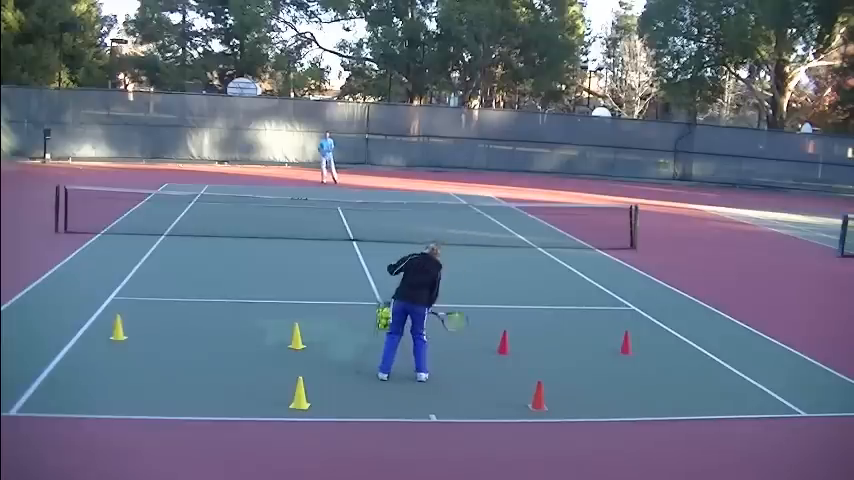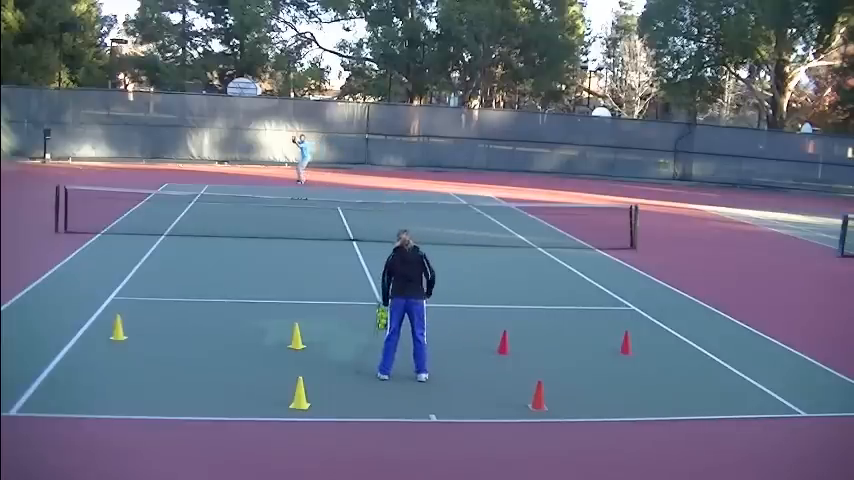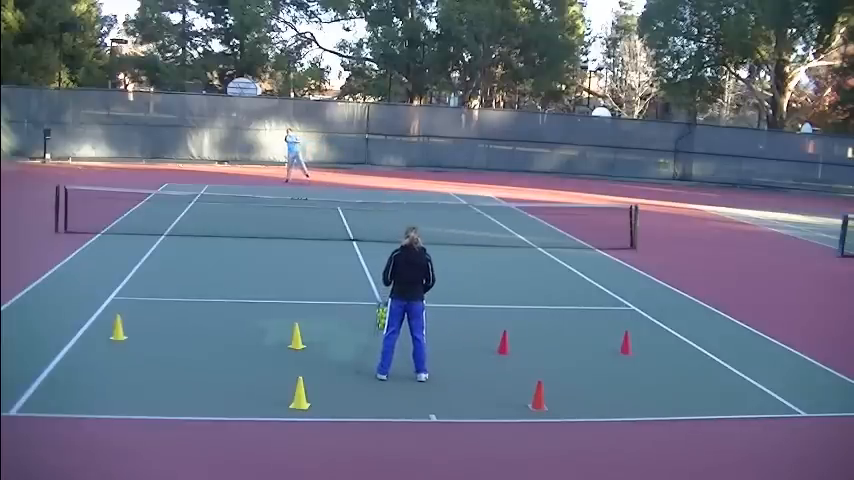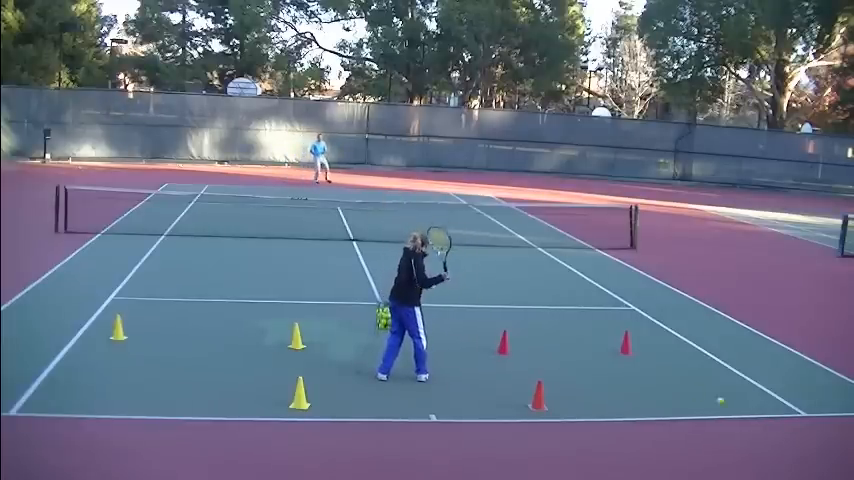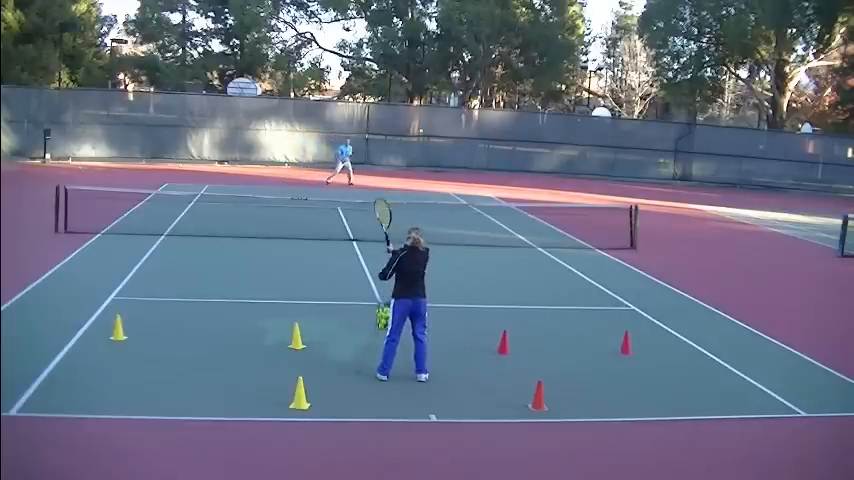
dt=1s
person 1, frame 1
left shoulder: (413, 258)
right shoulder: (436, 270)
left elbow: (393, 270)
right elbow: (433, 295)
left wrist: (391, 266)
right wrist: (427, 306)
left hip: (400, 301)
right hip: (418, 305)
left knee: (394, 335)
right knee: (420, 337)
left ankle: (384, 371)
right ankle: (421, 372)
person 1, frame 2
left shoulder: (392, 257)
right shoulder: (420, 255)
left elbow: (385, 281)
right elbow: (431, 276)
left wrist: (385, 301)
right wrist: (428, 293)
left hip: (397, 299)
right hip: (417, 299)
left knee: (392, 335)
right knee: (419, 335)
left ankle: (384, 371)
right ankle: (422, 372)
person 1, frame 3
left shoulder: (396, 254)
right shoulder: (425, 257)
left elbow: (386, 278)
right elbow: (431, 281)
left wrist: (390, 283)
left hip: (397, 299)
right hip: (416, 301)
left knee: (390, 335)
right knee: (418, 336)
left ankle: (383, 371)
right ankle: (421, 372)
person 1, frame 4
left shoulder: (407, 255)
right shoulder: (416, 259)
right elbow: (423, 282)
right wrist: (441, 277)
left hip: (395, 300)
right hip: (409, 304)
left knee: (395, 336)
right knee: (419, 338)
left ankle: (383, 371)
right ankle: (421, 373)
person 1, frame 5
left shoulder: (401, 254)
right shoulder: (424, 254)
left elbow: (386, 274)
left wrist: (381, 274)
left hip: (401, 299)
right hip: (420, 299)
left knee: (393, 335)
right knee: (420, 336)
left ankle: (383, 372)
right ankle: (421, 372)
